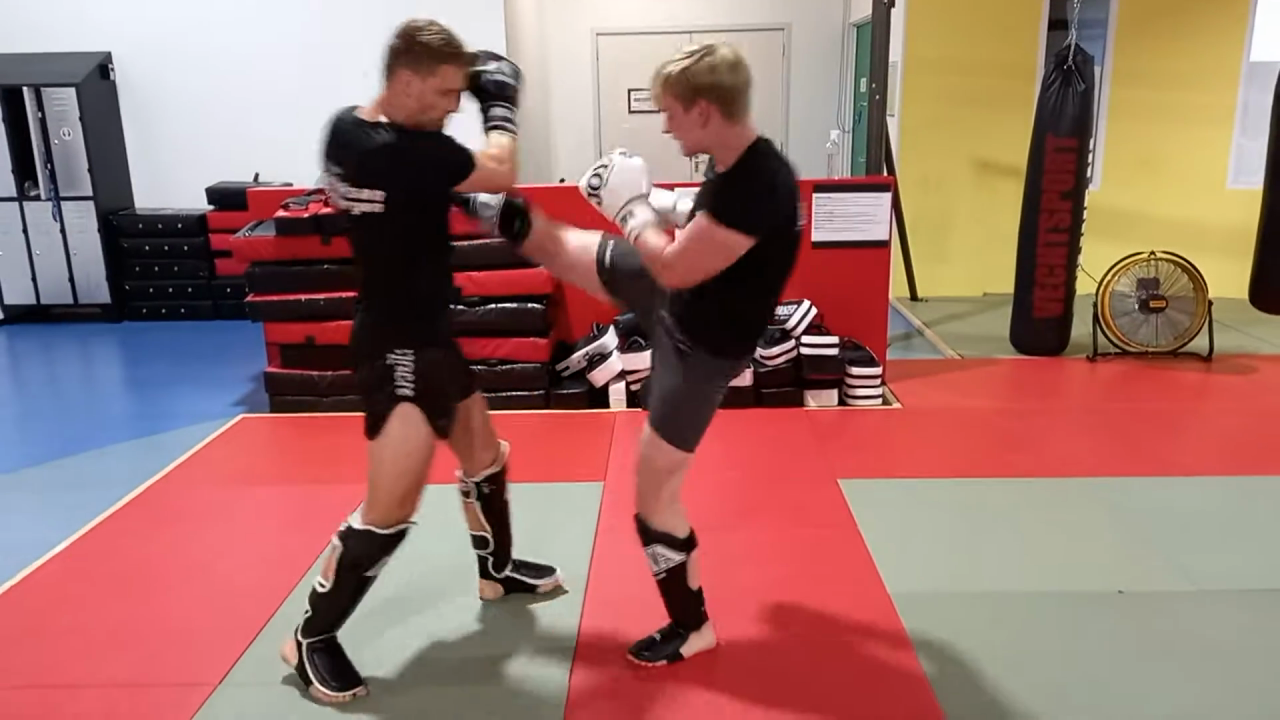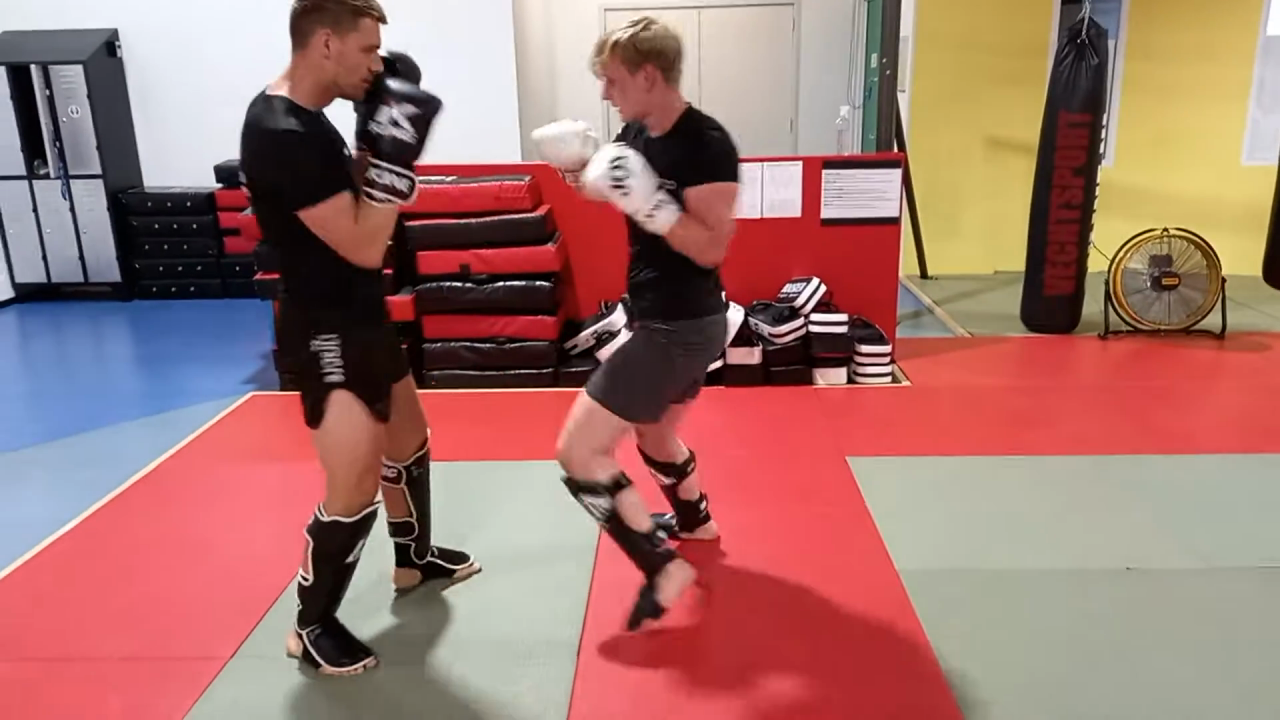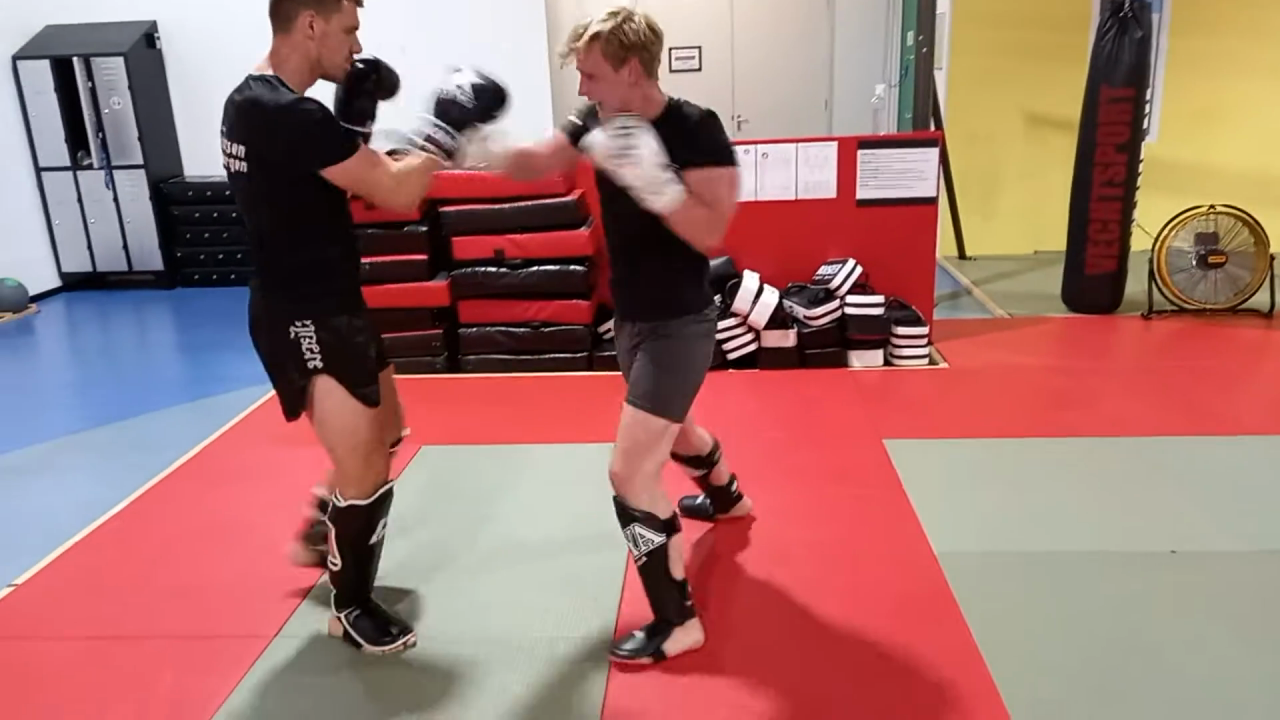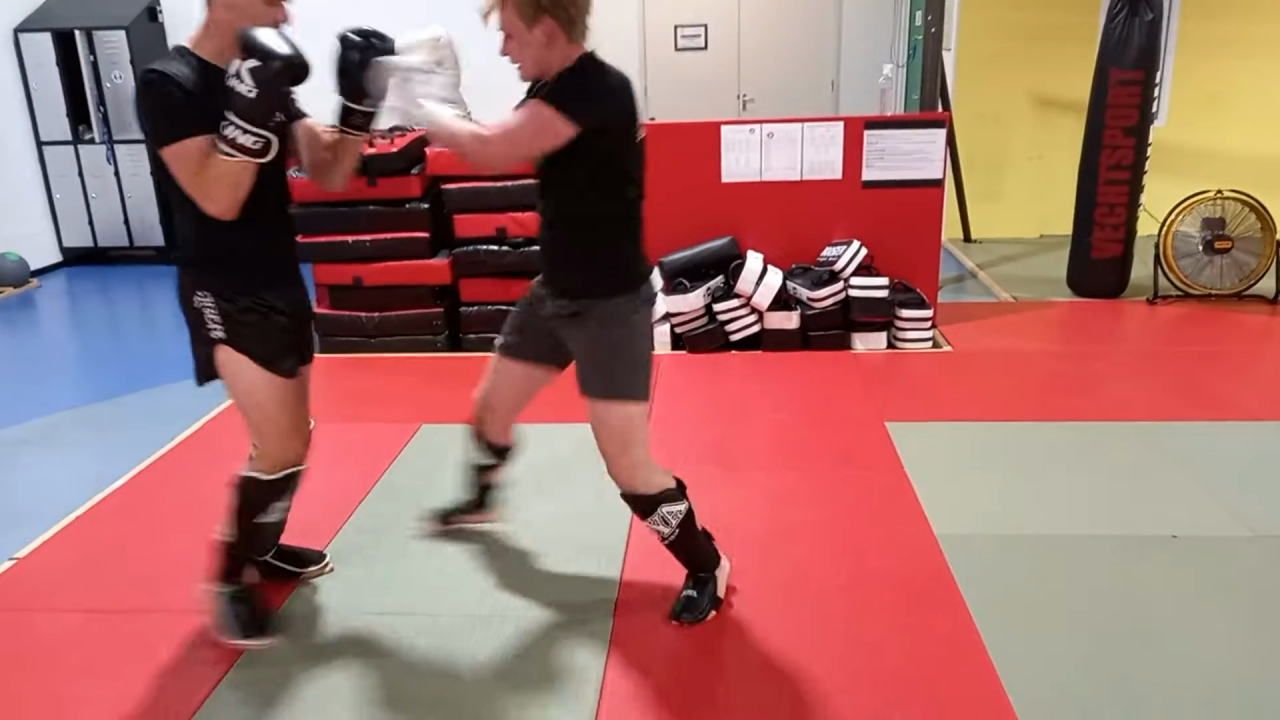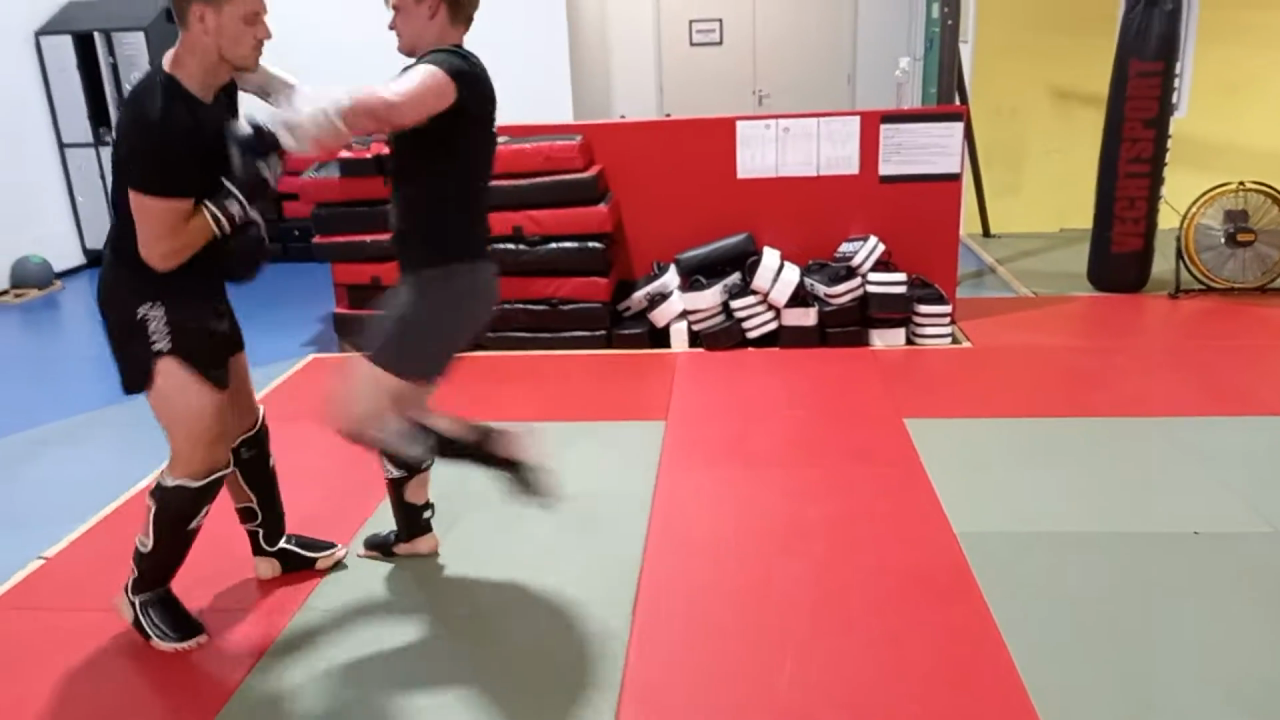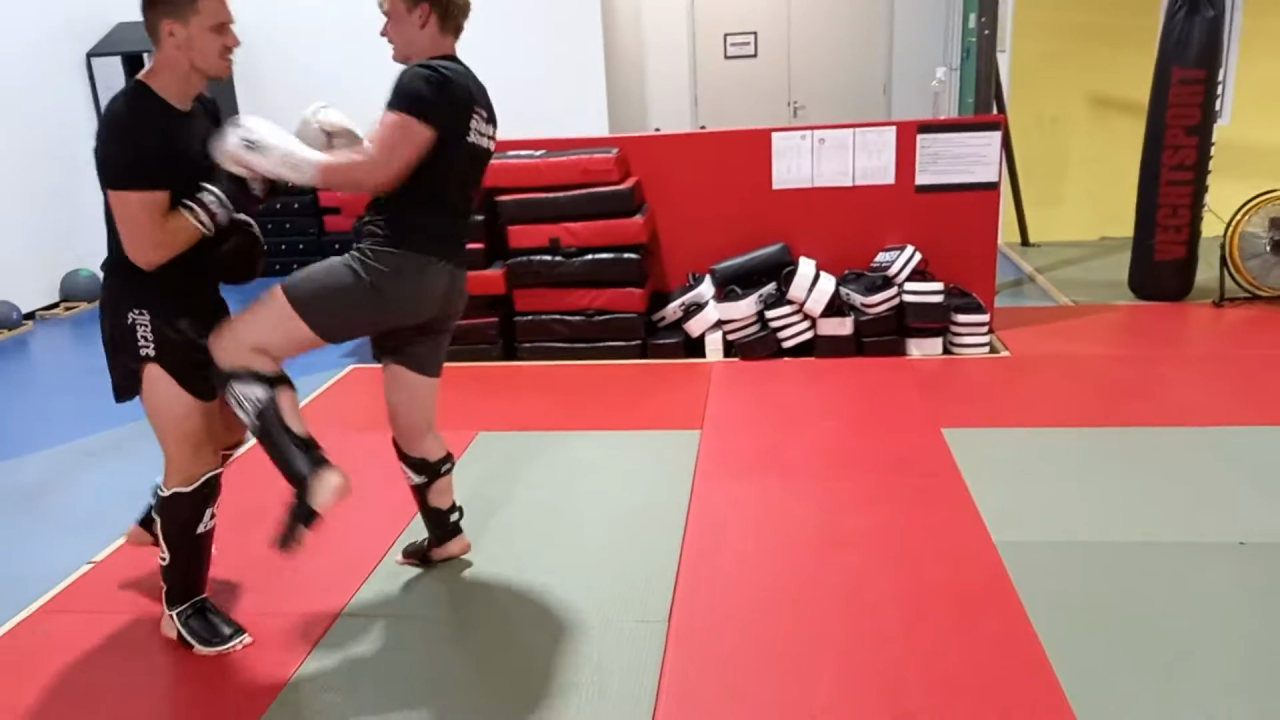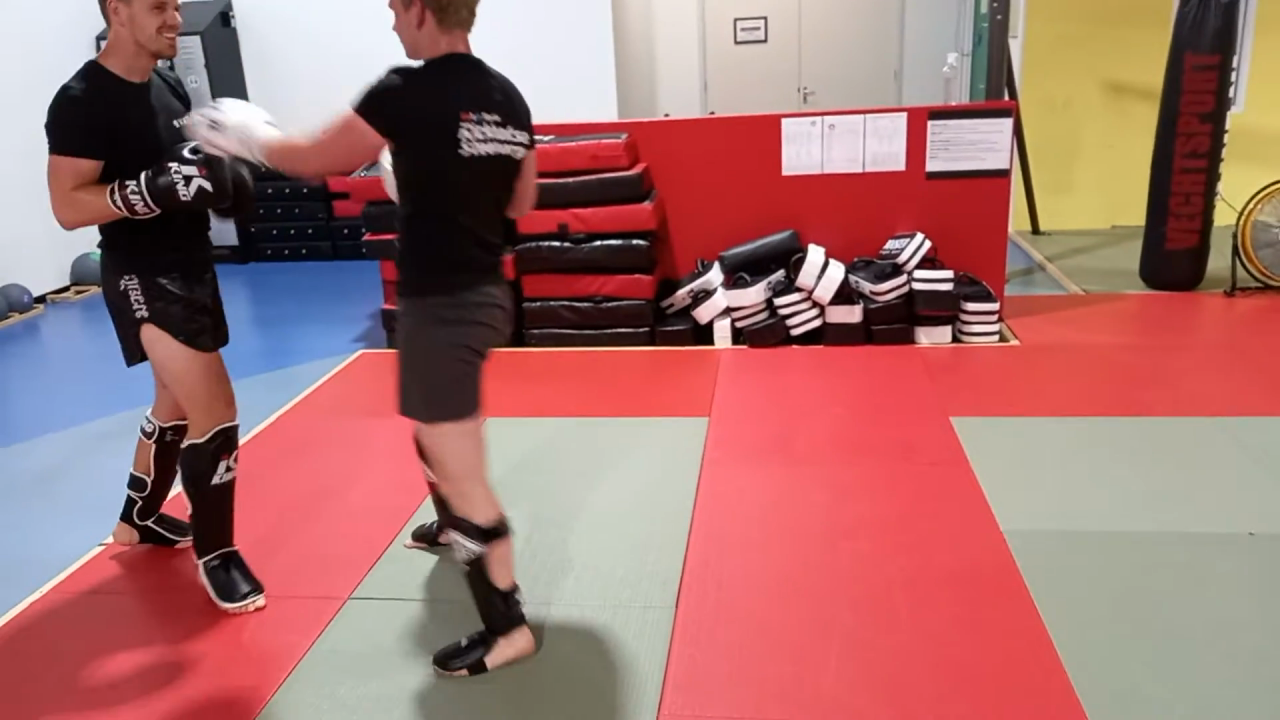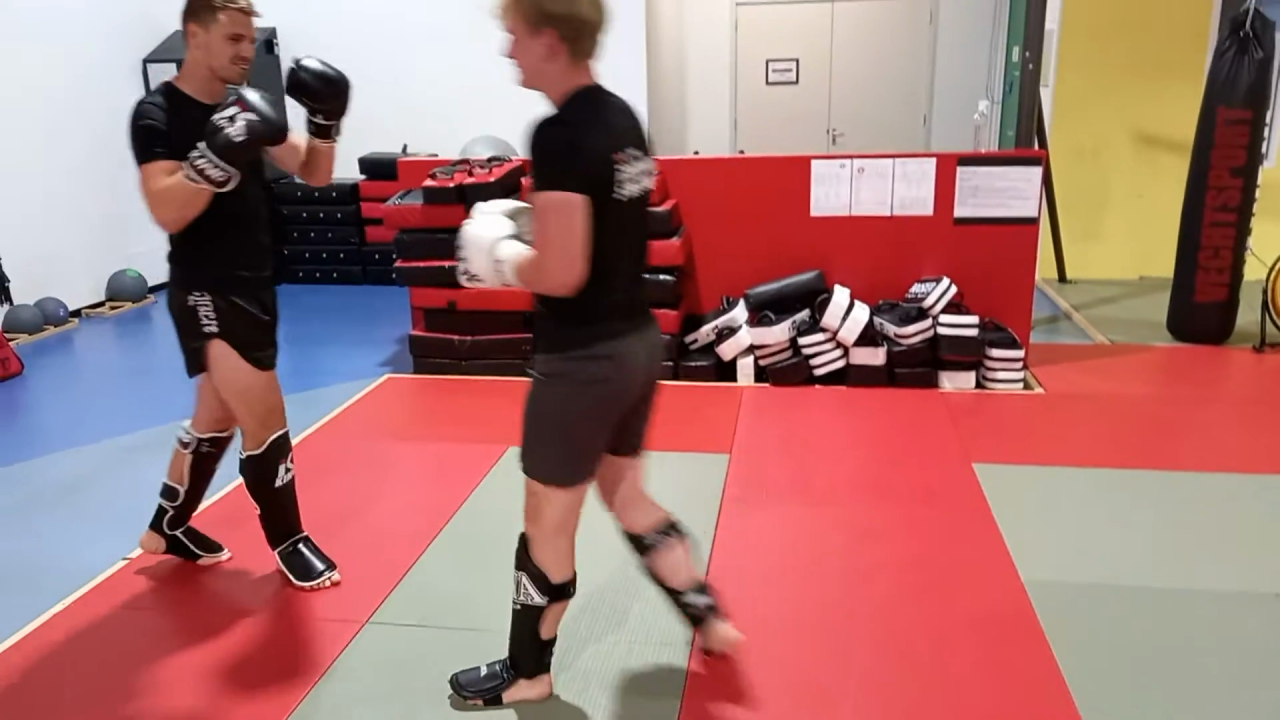
dt=0.4s
person 1, frame 1
left shoulder: (348, 129)
right shoulder: (412, 155)
right elbow: (498, 172)
left wrist: (438, 117)
right wrist: (500, 104)
left hip: (418, 335)
right hip: (401, 347)
left knee: (486, 454)
right knee: (390, 510)
left ankle: (497, 568)
right ankle: (310, 639)
person 1, frame 2
left shoulder: (306, 116)
right shoulder: (280, 134)
left elbow: (355, 202)
right elbow: (364, 247)
left wrist: (392, 134)
right wrist: (396, 150)
left hip: (360, 317)
right hip: (326, 333)
left knee: (409, 442)
right knee: (352, 492)
left ankle: (415, 556)
right ankle: (312, 625)
person 1, frame 3
left shoulder: (260, 100)
right shoulder: (278, 113)
left elbow: (352, 186)
right elbow: (396, 194)
left wrist: (359, 109)
right wrist: (449, 119)
left hip: (327, 303)
right hip: (301, 320)
left knee: (382, 431)
right knee: (361, 465)
left ankle: (336, 549)
right ankle: (353, 605)
person 1, frame 4
left shoulder: (263, 70)
right shoulder: (168, 84)
left elbow: (331, 173)
right elbow: (217, 198)
left wrist: (359, 99)
right wrist: (250, 101)
left hip: (279, 279)
right hip: (224, 295)
left knee: (287, 433)
right knee: (281, 451)
left ankle: (260, 549)
right ankle: (232, 582)
person 1, frame 5
left shoulder: (214, 84)
right shoulder: (158, 121)
right elbow: (160, 250)
left wrist: (251, 194)
right wrist: (238, 201)
left hip: (198, 290)
right hip: (151, 302)
left knee: (242, 422)
right knee: (201, 455)
left ankle: (272, 543)
right ankle: (145, 593)
person 1, frame 6
left shoulder: (202, 104)
right shoulder: (132, 122)
right elbow: (146, 248)
left wrist: (233, 225)
right wrist: (225, 200)
left hip: (197, 300)
right hip: (148, 312)
left knee: (223, 434)
right knee: (196, 458)
left ankle: (160, 524)
right ankle: (183, 603)
person 1, frame 7
left shoulder: (170, 87)
right shoulder: (80, 100)
right elbow: (68, 207)
left wrist: (223, 181)
right wrist: (153, 191)
left hip: (191, 267)
right hip: (141, 280)
left knee: (176, 403)
right knee: (215, 410)
left ankle: (139, 518)
right ankle: (216, 555)
person 1, frame 8
left shoulder: (242, 104)
right shoulder: (157, 115)
left elbow: (315, 169)
right elbow: (167, 211)
left wrist: (323, 116)
right wrist: (222, 148)
left hip: (254, 285)
right hip: (209, 294)
left knee: (214, 420)
right knee: (266, 422)
left ankle: (167, 527)
right ankle: (288, 540)
person 2, frame 1
left shoulder: (759, 186)
right shoulder: (732, 162)
left elbow: (677, 270)
left wrist: (630, 203)
right wrist: (673, 208)
left hip: (706, 349)
right hip: (671, 300)
left knee: (653, 493)
right knee: (546, 237)
left ankle: (693, 628)
right ankle: (500, 212)
person 2, frame 2
left shoulder: (702, 145)
right shoulder: (640, 133)
left elbow: (709, 248)
right elbow: (593, 181)
left wrist: (644, 198)
right wrist: (578, 159)
left hip: (670, 325)
right hip: (678, 317)
left knee: (579, 455)
right knee: (652, 432)
left ankle: (663, 570)
right ankle: (693, 516)
person 2, frame 3
left shoulder: (698, 127)
right shoulder: (600, 120)
left elbow: (711, 236)
right elbow: (528, 168)
left wrist: (650, 179)
left hip: (678, 324)
right hip: (635, 319)
left knee: (630, 474)
right knee: (671, 429)
left ankle: (676, 619)
right ankle: (722, 494)
person 2, frame 4
left shoulder: (593, 86)
right shoulder: (558, 88)
left elbow: (488, 151)
right elbow: (499, 159)
left wrist: (426, 111)
right wrist: (448, 113)
left hip: (612, 303)
right hip: (558, 292)
left knee: (628, 466)
right knee: (491, 405)
left ankle: (705, 568)
right ankle: (480, 498)
person 2, frame 5
left shoulder: (449, 66)
right shoulder: (447, 74)
left elbow: (385, 110)
right elbow: (385, 117)
left wrist: (309, 121)
left hip: (446, 280)
right hip: (446, 278)
left knee: (359, 419)
right knee: (387, 416)
left ankle: (495, 448)
right ankle: (414, 531)
person 2, frame 6
left shoulder: (428, 81)
right shoulder: (467, 91)
left elbow: (375, 173)
left wrist: (283, 156)
right wrist: (359, 142)
left hip: (393, 265)
right hip: (440, 277)
left knee: (232, 347)
right knee: (411, 426)
left ankle: (311, 475)
right ankle: (443, 535)
person 2, frame 7
left shoulder: (411, 90)
right shoulder: (509, 99)
left elbow: (311, 160)
left wrist: (244, 131)
left hip: (442, 308)
right hip: (488, 295)
left knee: (460, 476)
right knee: (436, 430)
left ankle: (504, 624)
right ankle: (458, 530)
person 2, frame 8
left shoulder: (558, 136)
right shoulder: (621, 119)
left elbow: (562, 274)
left wrist: (497, 253)
right wrist: (534, 226)
left hip: (583, 357)
right hip: (637, 343)
left knee: (547, 523)
right knee: (624, 493)
left ankle: (527, 672)
right ankle: (709, 617)
